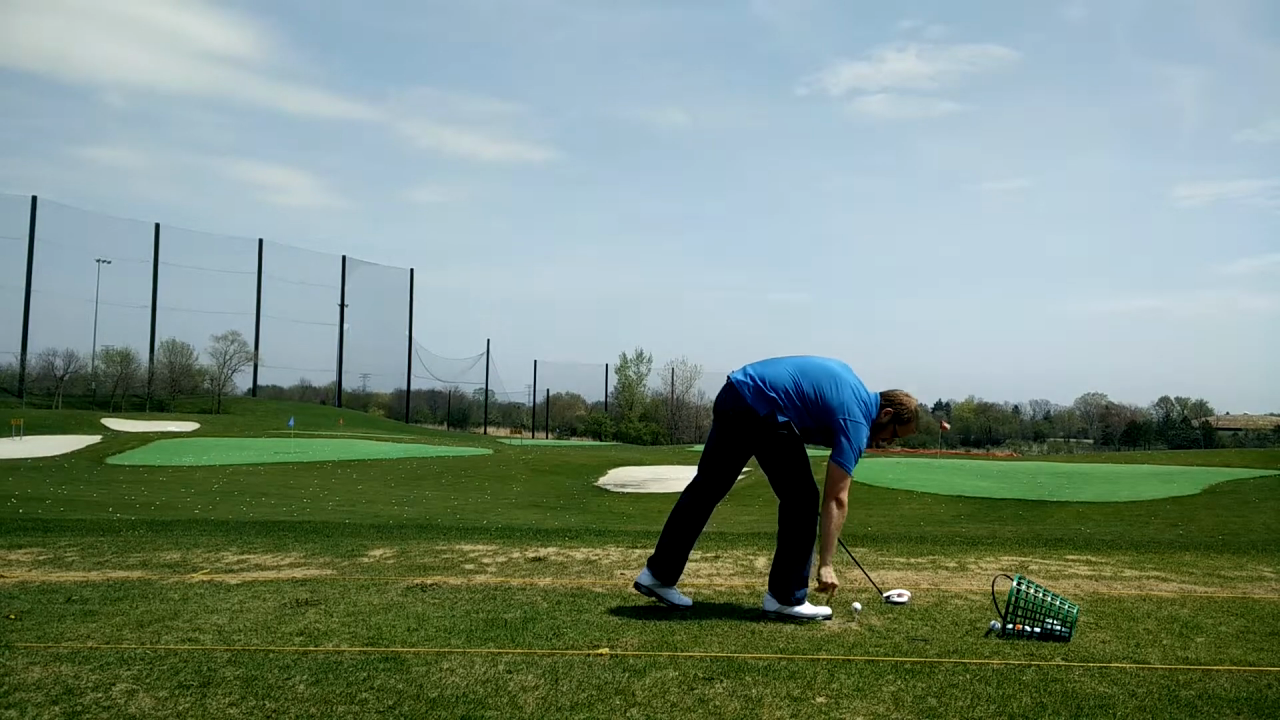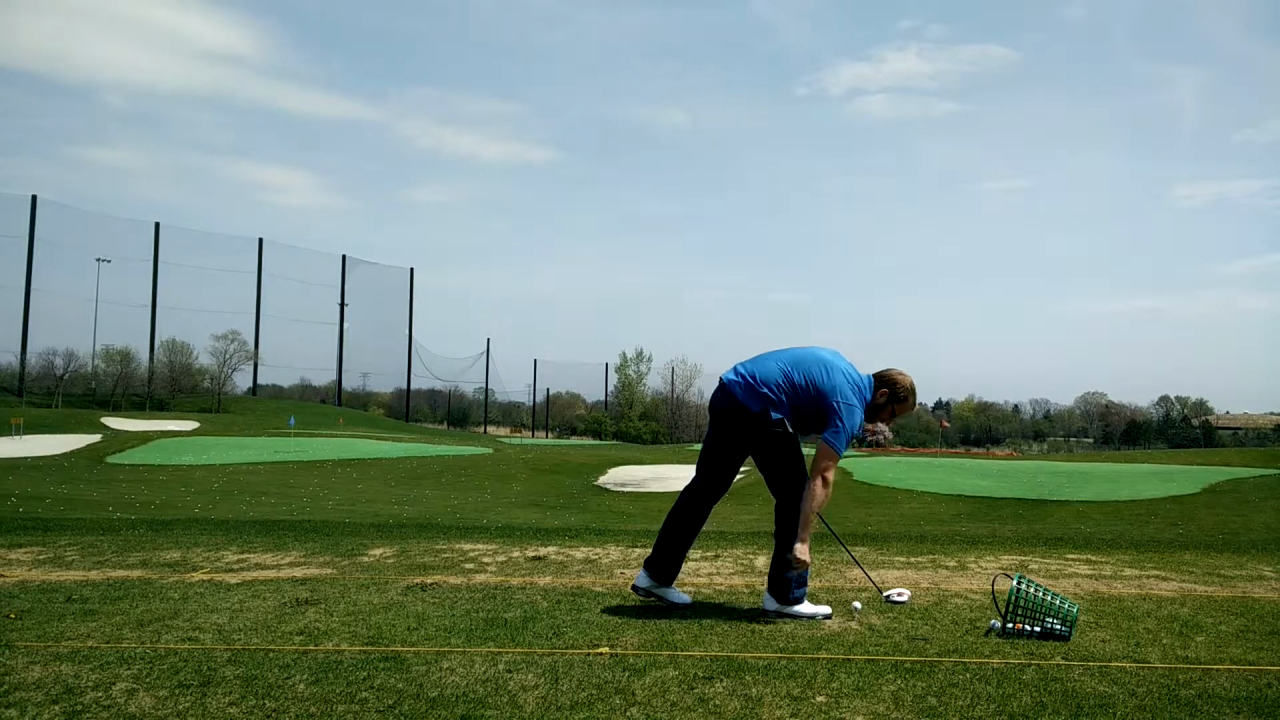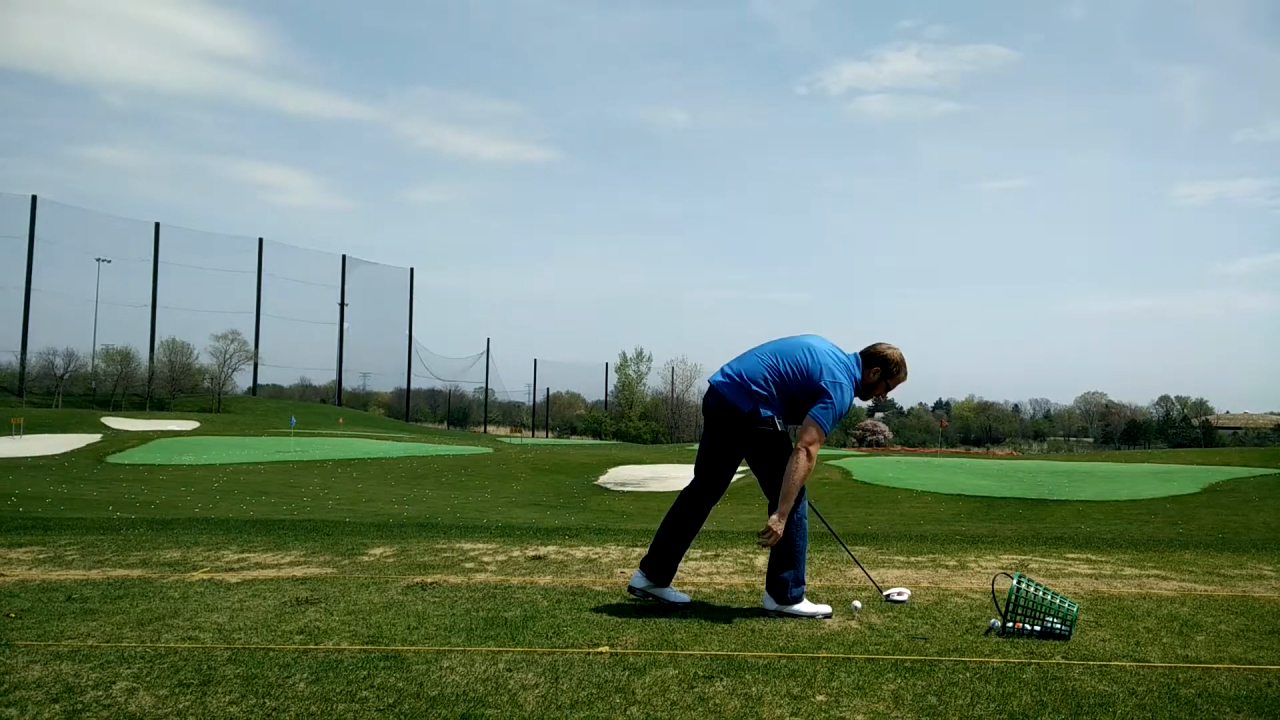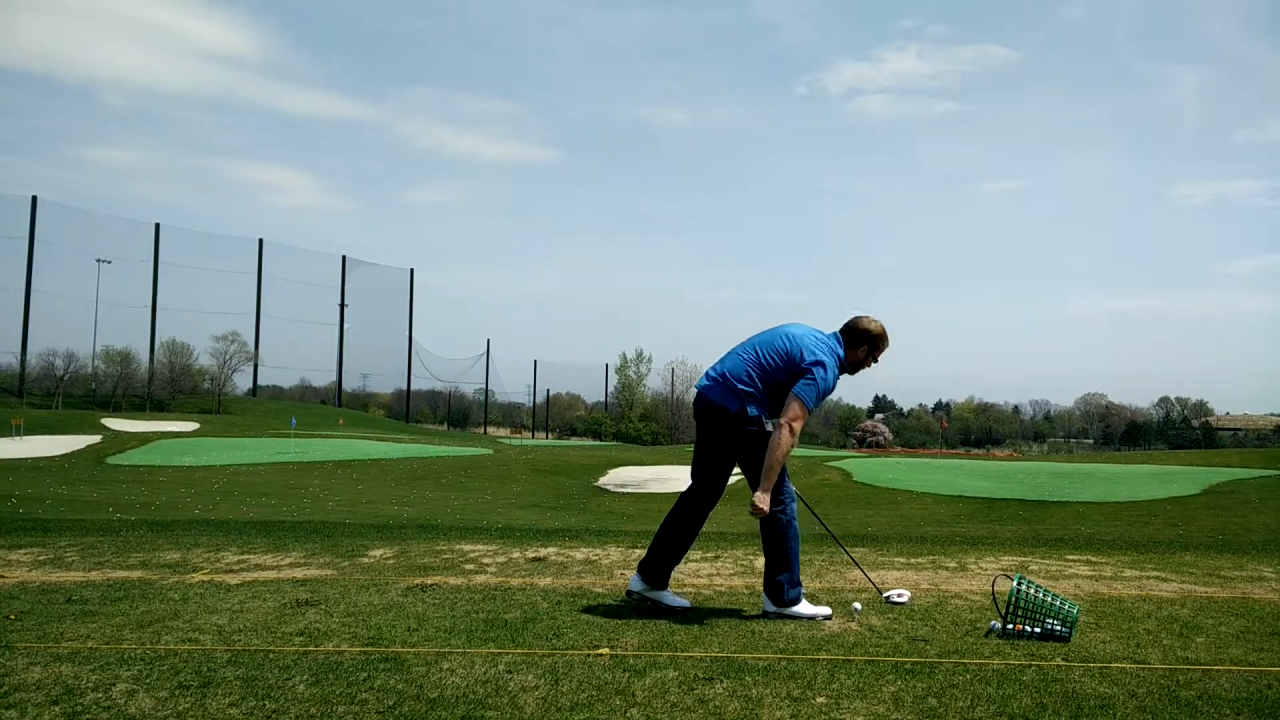
dt=0.1s
person 1, frame 1
left shoulder: (848, 377)
right shoulder: (856, 421)
left elbow: (784, 364)
right elbow: (836, 499)
right wrist: (826, 565)
left hip: (734, 394)
right hip: (764, 412)
left knee: (706, 488)
right knee: (801, 500)
left ankle: (658, 574)
right ankle: (786, 598)
person 1, frame 2
left shoulder: (843, 368)
right shoulder: (849, 405)
left elbow: (786, 367)
right elbow: (821, 478)
right wrist: (802, 541)
left hip: (728, 394)
right hip: (759, 410)
left knee: (704, 488)
right knee: (795, 496)
left ankle: (655, 574)
right ankle: (785, 596)
person 1, frame 3
left shoulder: (827, 349)
right shoulder: (840, 385)
left elbow: (774, 369)
right elbow: (806, 452)
right wrist: (781, 514)
left hip: (720, 393)
right hip: (749, 408)
left knee: (704, 489)
right knee: (792, 499)
left ankle: (651, 575)
right ankle: (786, 596)
person 1, frame 4
left shoulder: (812, 336)
right shoulder: (824, 365)
right elbow: (788, 427)
right wrist: (765, 489)
left hip: (710, 398)
right hip: (737, 409)
left knee: (702, 493)
right knee: (780, 498)
left ankle: (648, 578)
right ankle: (783, 597)
